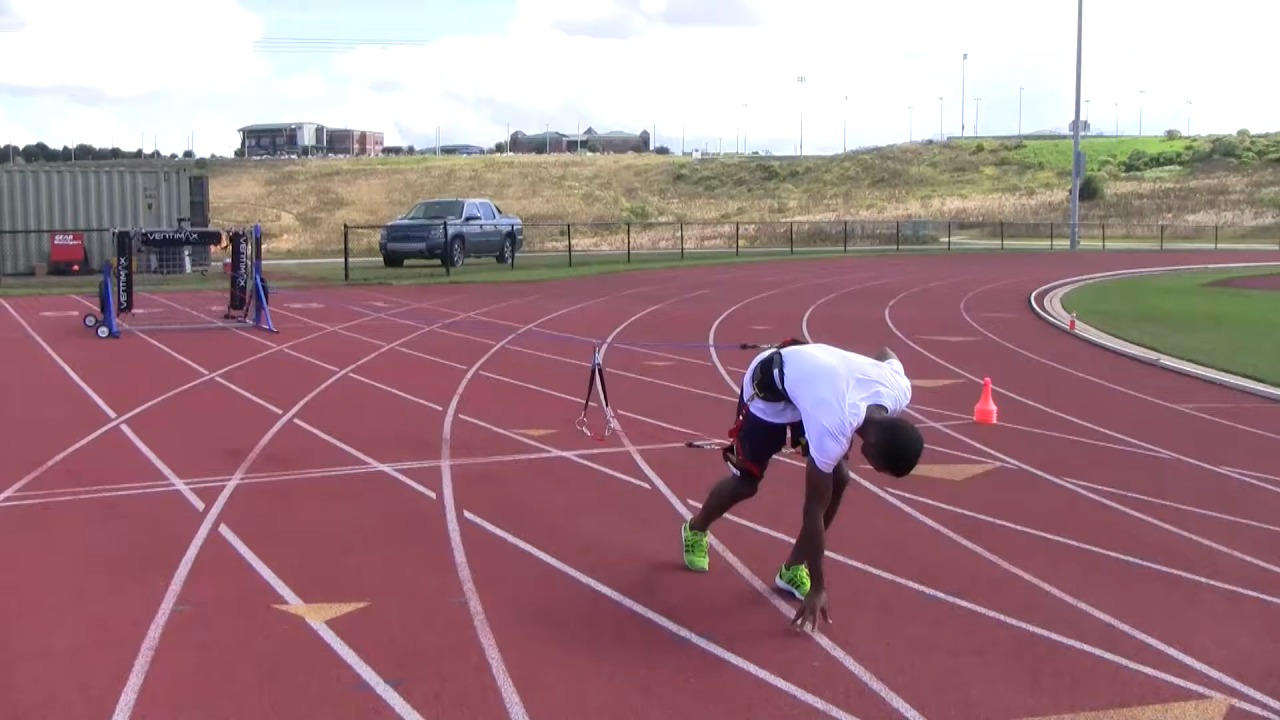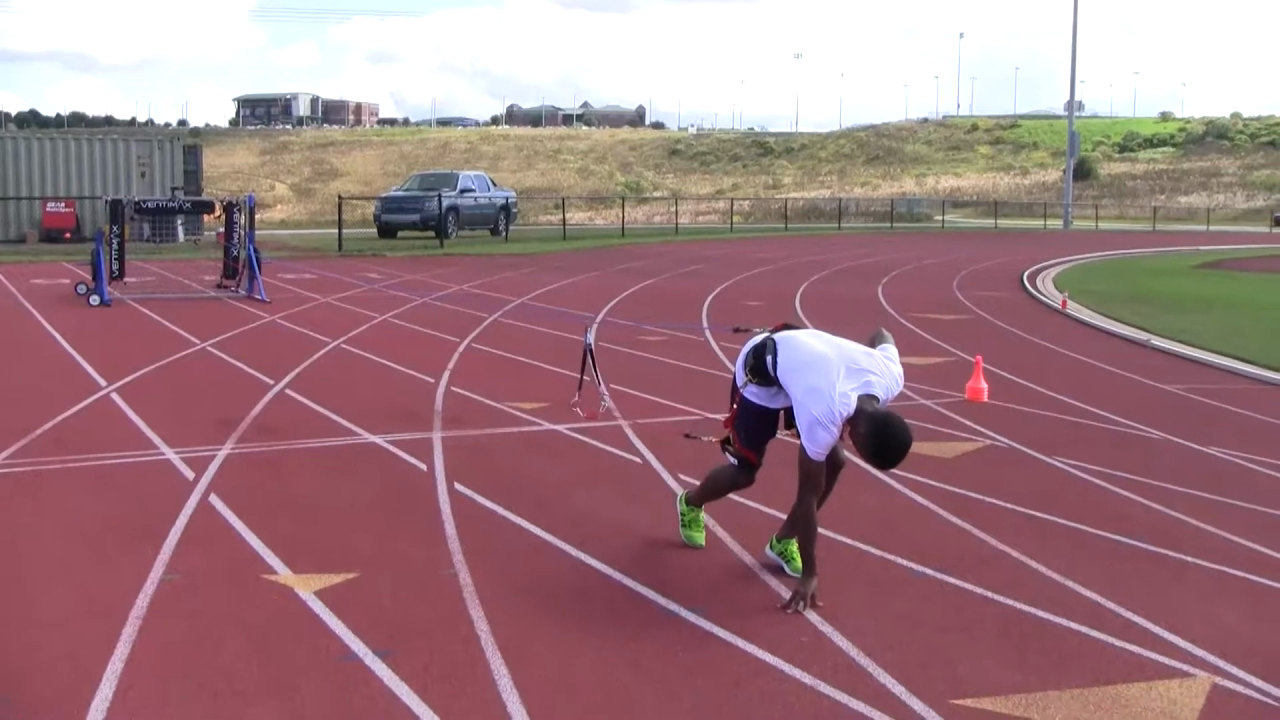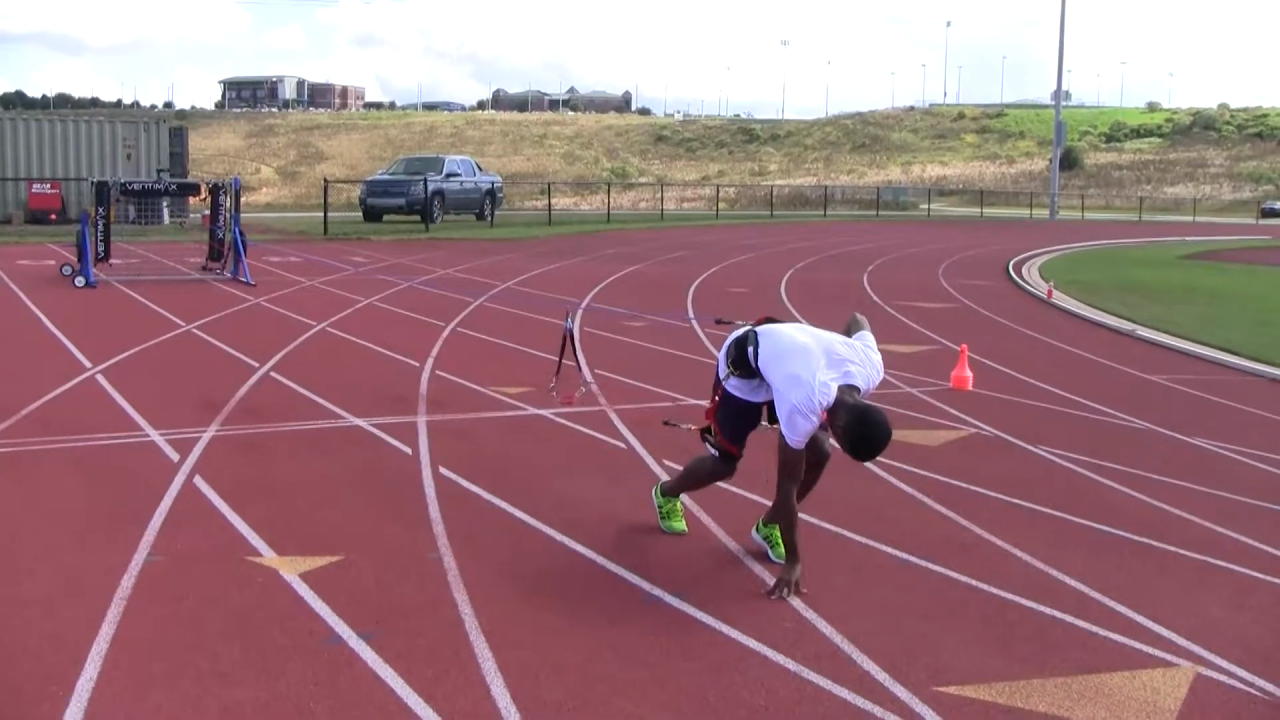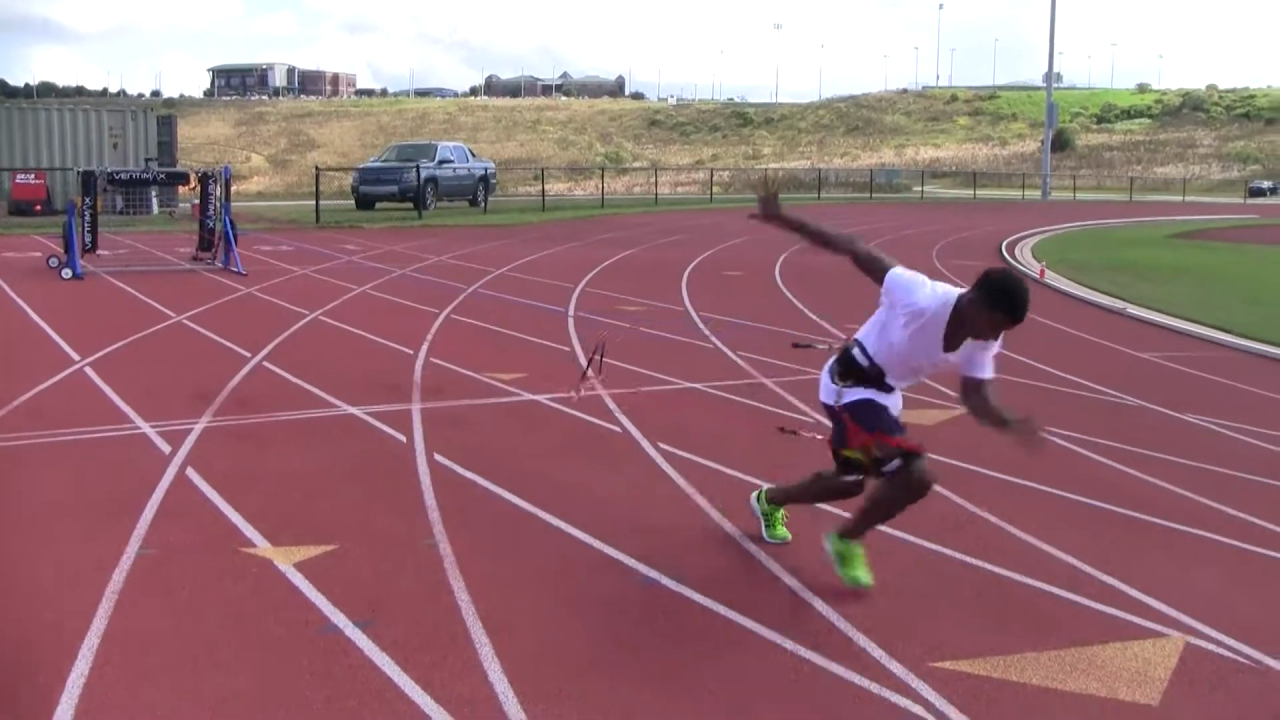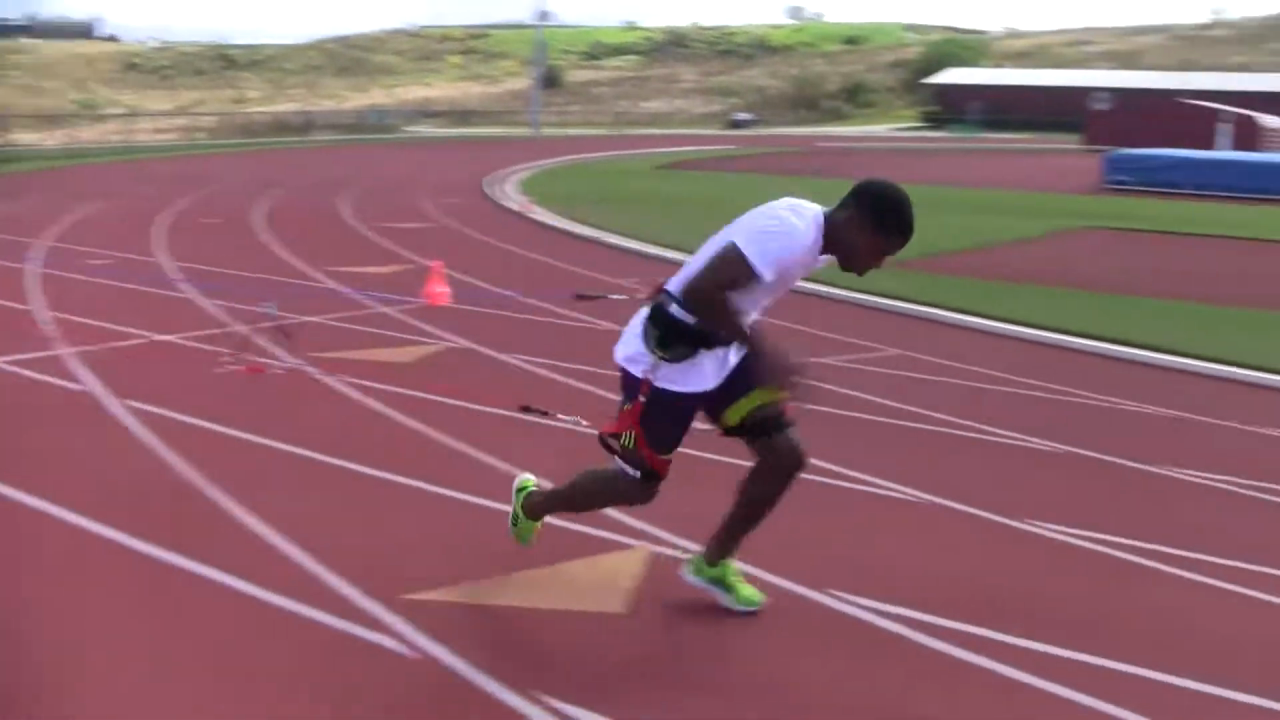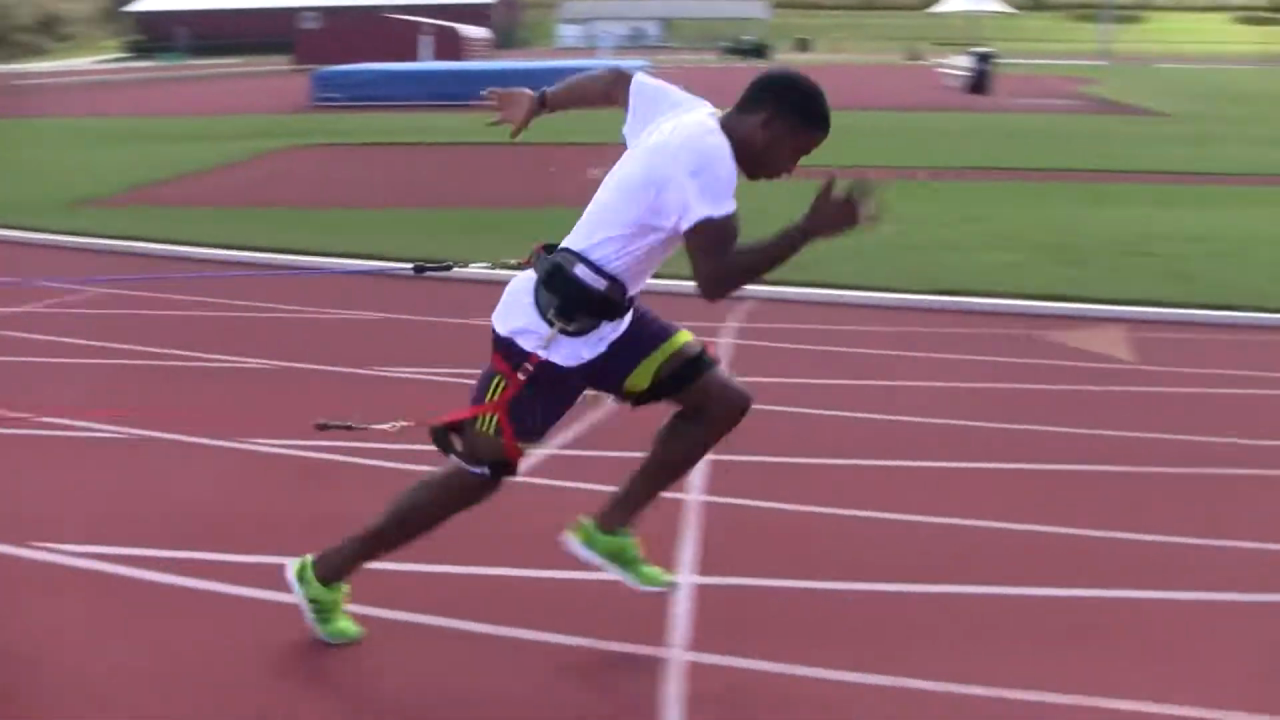
dt=0.4s
person 1, frame 1
left shoulder: (899, 389)
right shoulder: (833, 430)
left elbow: (886, 354)
right elbow: (814, 510)
right wrist: (818, 588)
left hip: (811, 371)
right hip: (769, 385)
left knee: (838, 478)
right knee: (746, 482)
left ankle: (794, 568)
right ankle: (696, 530)
person 1, frame 2
left shoulder: (892, 377)
right shoulder: (824, 418)
left elbow: (882, 336)
right elbow: (808, 497)
right wrist: (809, 574)
left hip: (803, 354)
right hip: (761, 369)
left knee: (834, 461)
right knee: (744, 471)
left ankle: (784, 541)
right ankle: (690, 504)
person 1, frame 3
left shoulder: (870, 368)
right shoulder: (804, 409)
left elbow: (858, 320)
right elbow: (786, 484)
right wrist: (792, 561)
left hip: (783, 355)
right hip: (744, 362)
left knee: (818, 455)
right knee: (725, 461)
left ankle: (769, 527)
right ankle: (666, 495)
person 1, frame 4
left shoulder: (982, 341)
right shoulder: (919, 300)
left elbow: (975, 400)
right elbow: (853, 248)
left wrist: (1010, 424)
right wrist: (786, 220)
left hip: (882, 394)
right hip: (850, 388)
left knee: (851, 485)
right knee: (916, 479)
left ankle: (770, 501)
right ankle: (845, 540)
person 1, frame 5
left shoulder: (812, 224)
right shoulder: (790, 232)
right elbow: (700, 291)
right wrist: (761, 352)
left hip: (714, 344)
right hip: (668, 353)
left knee: (785, 456)
right knee: (639, 484)
left ankle: (713, 564)
right ankle: (532, 502)
person 1, frame 6
left shoulder: (692, 120)
right shoulder: (707, 157)
left elbow: (612, 80)
right elbow: (715, 282)
left wrist: (538, 102)
right wrist: (807, 229)
left hip: (604, 314)
right hip: (551, 328)
left knee: (726, 401)
right knee: (476, 476)
left ankle: (607, 530)
right ankle: (323, 575)
